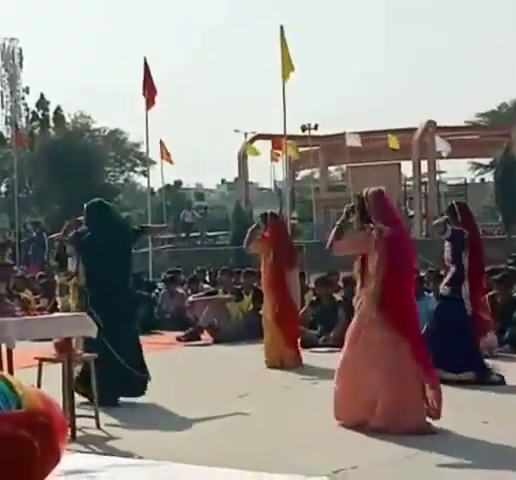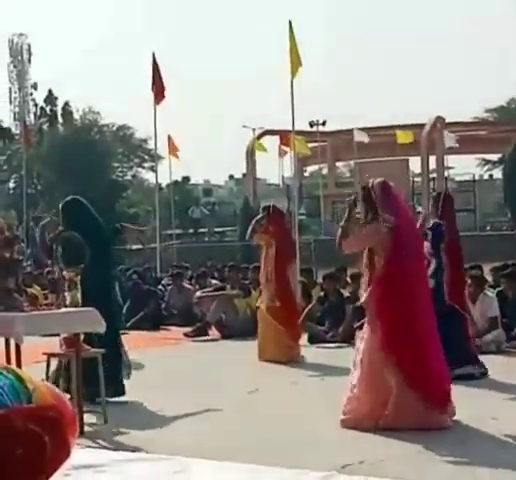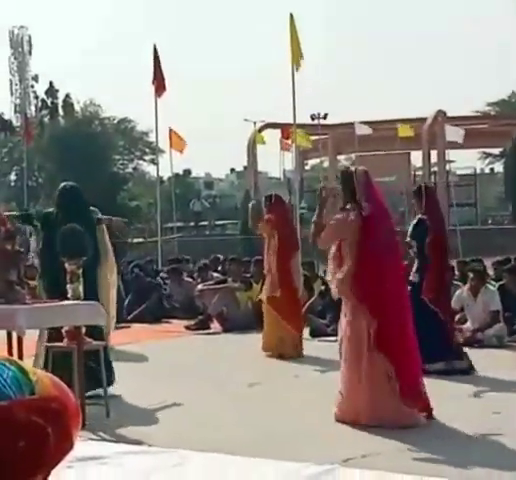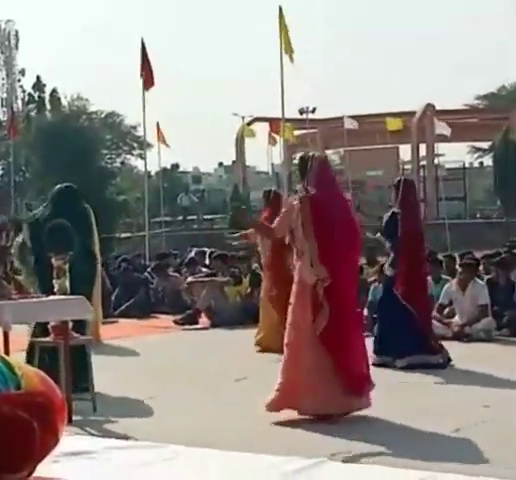
dt=0.7s
person 1, frame 1
left shoulder: (372, 234)
right shoulder: (394, 232)
left elbow: (333, 246)
left wrist: (345, 218)
left hip: (376, 307)
right hip: (398, 306)
left knee: (357, 362)
right knee: (396, 361)
left ankle: (358, 413)
right ankle: (405, 414)
person 1, frame 2
left shoulder: (380, 227)
right shoulder: (401, 224)
left elbow: (344, 244)
left wrist: (349, 213)
left hip: (389, 300)
right hip: (410, 299)
left knee: (385, 356)
right knee: (414, 350)
left ankle: (371, 411)
right ankle: (429, 408)
person 1, frame 3
left shoulder: (349, 217)
right shoulder: (378, 215)
left elbow: (320, 241)
left wrist: (320, 206)
left hip: (360, 292)
right hip: (388, 289)
left knee: (363, 349)
right knee: (392, 342)
left ankle: (374, 409)
right ankle: (407, 403)
person 1, frame 4
left shoulder: (301, 201)
right shoulder: (338, 202)
left elbow: (274, 232)
right elbow: (354, 239)
left wrist: (249, 221)
left hip: (313, 277)
right hip: (340, 277)
left knee: (309, 337)
right knee: (339, 332)
left ankle: (317, 399)
right ankle: (346, 393)
person 2, frame 1
left shoulder: (87, 238)
right shoulder: (121, 233)
right elbow: (141, 230)
right wrist: (162, 229)
left hip: (99, 298)
right hip: (121, 297)
left knee: (102, 341)
right knee: (122, 338)
left ankle: (106, 392)
right ankle: (129, 383)
person 2, frame 2
right shoulder: (98, 232)
left hip: (83, 296)
right hip: (103, 294)
left knee: (84, 340)
right knee: (105, 335)
left ankle: (92, 387)
right ankle: (109, 384)
person 2, frame 3
left shoulder: (51, 219)
right shoulder: (87, 220)
left hip: (58, 286)
right hip: (87, 285)
left knee: (61, 331)
right knee: (89, 328)
left ankle: (67, 380)
right ankle: (94, 375)
person 2, frame 4
left shoulder: (42, 219)
right shoulder: (83, 221)
right elbow: (91, 258)
left hip: (50, 284)
right hip: (79, 284)
left knee: (48, 331)
right knee: (75, 331)
left ankle: (51, 378)
right ankle: (77, 379)
person 3, frame 1
left shoulder: (459, 233)
right shoulder: (468, 234)
left elbow: (438, 225)
left wrist: (446, 220)
left hip: (453, 290)
right hip: (463, 290)
left knee: (443, 329)
right knee: (461, 331)
left ankle: (448, 369)
right ankle: (469, 369)
person 3, frame 2
left shoulder: (437, 226)
right shoulder: (448, 227)
left hip: (438, 283)
right hip: (448, 283)
left knee: (438, 323)
right knee: (449, 322)
left ankle: (449, 364)
right ankle: (461, 363)
person 3, frame 3
left shoulder: (422, 222)
right shoulder: (435, 220)
left elbow: (413, 245)
left hip: (426, 276)
right hip: (438, 275)
left knee: (423, 317)
right knee: (435, 315)
left ankle: (431, 359)
right ankle: (450, 357)
person 3, frame 4
left shoulder: (395, 215)
right shoulder: (412, 216)
left elbow: (384, 240)
left hip: (400, 270)
right hip: (414, 269)
left knee: (392, 309)
right knee: (413, 308)
left ankle: (392, 353)
right ankle: (422, 350)
person 4, frame 1
left shoulder: (269, 239)
right shoulder: (283, 239)
left elbow: (248, 246)
left wrist: (252, 230)
left hip: (277, 285)
right hip: (286, 285)
left knee: (277, 319)
right knee: (285, 318)
left ankle: (281, 358)
right ankle: (289, 356)
person 4, frame 2
left shoulder: (273, 232)
right shoulder: (281, 232)
left elbow: (252, 237)
left wrist: (256, 222)
left hip: (277, 279)
right hip: (283, 280)
left knee: (275, 314)
right knee: (280, 315)
left ankle: (282, 353)
right ankle: (286, 351)
person 4, frame 3
left shoulder: (273, 221)
right shoulder: (283, 222)
left elbow: (255, 226)
left wrist: (253, 209)
left hip: (280, 272)
right hip: (287, 272)
left knee: (278, 307)
right knee: (286, 308)
left ankle: (283, 347)
right ankle: (290, 346)
person 4, frame 4
left shoulder: (269, 217)
right shoulder: (279, 218)
left elbow: (255, 235)
left hip: (274, 265)
right hip: (281, 264)
left knee: (273, 302)
right knee: (278, 302)
left ankle: (272, 341)
right ankle: (277, 339)
